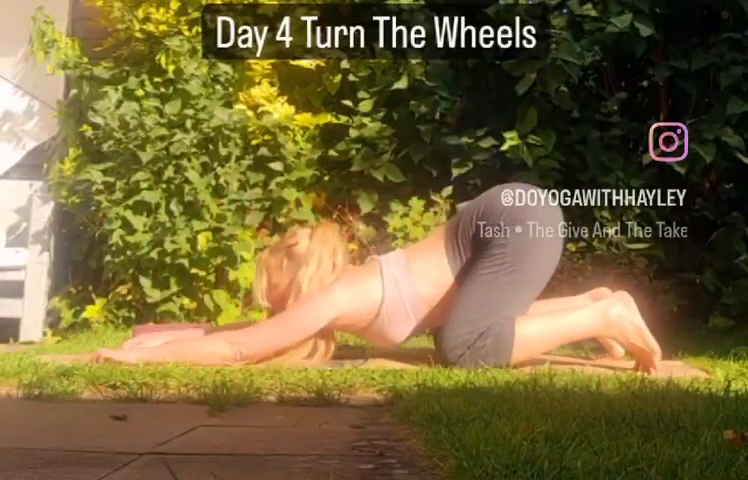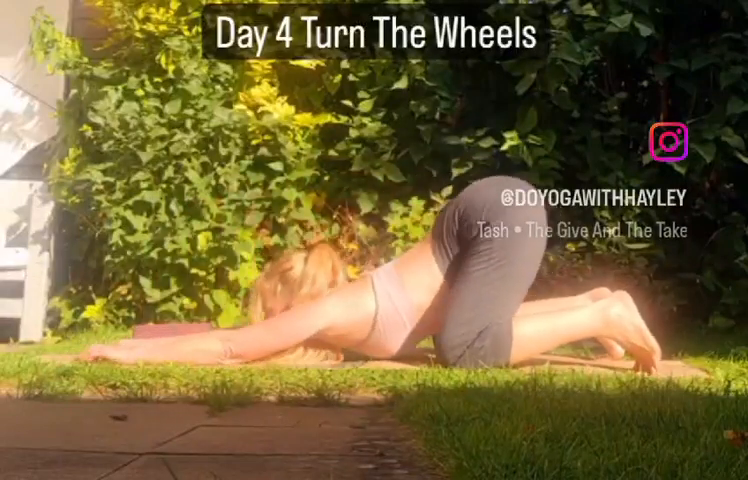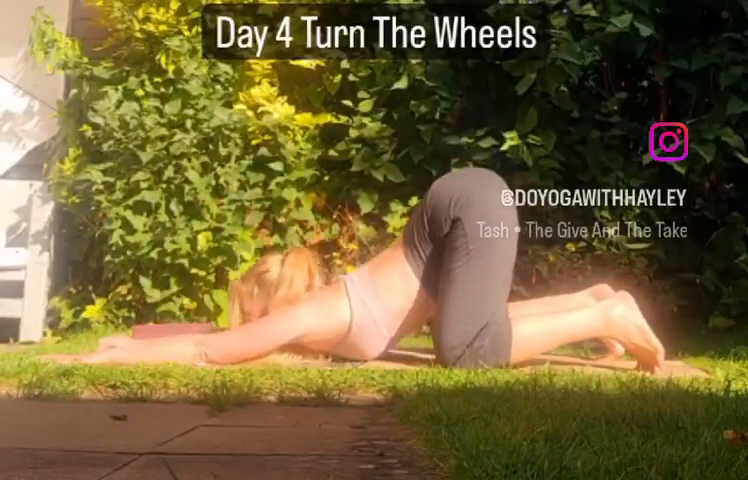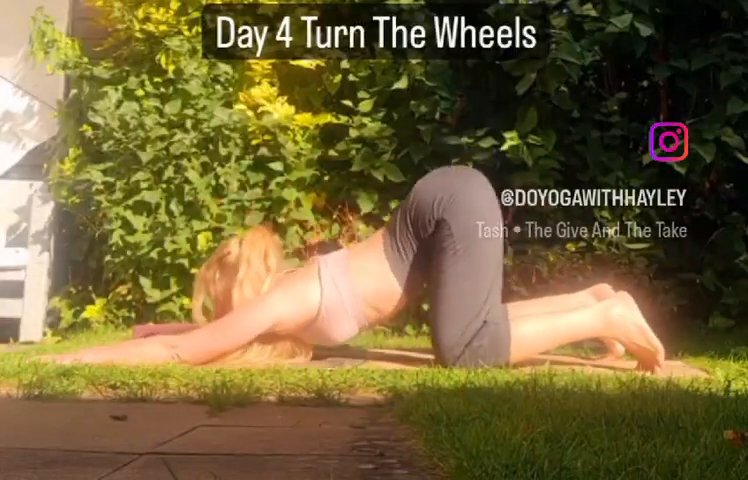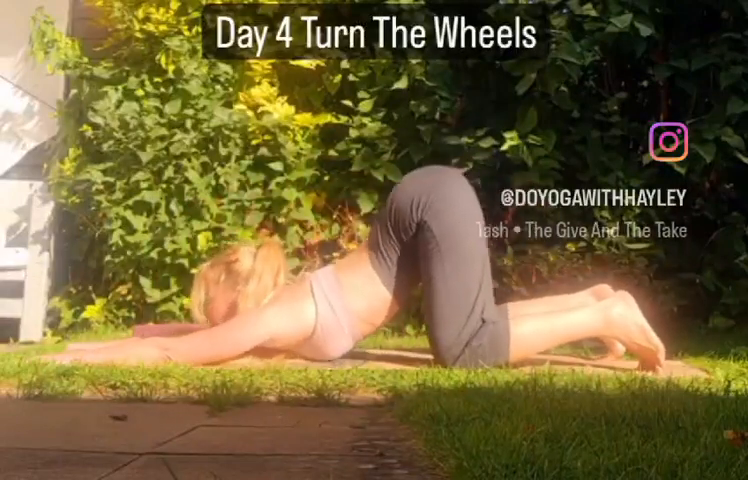
dt=0.5s
person 1, frame 1
left shoulder: (334, 298)
right shoulder: (346, 291)
left elbow: (237, 348)
right elbow: (247, 331)
left wrist: (146, 355)
right wrist: (167, 336)
left hip: (521, 220)
right hip: (508, 219)
left knee: (464, 347)
right knee: (482, 323)
left ankle: (603, 318)
right ankle: (595, 302)
person 1, frame 2
left shoulder: (328, 312)
right shoulder: (340, 307)
left elbow: (229, 347)
right elbow: (238, 333)
left wrist: (136, 354)
right wrist: (152, 338)
left hip: (500, 213)
right hip: (496, 213)
left knee: (463, 349)
right knee: (477, 324)
left ankle: (603, 317)
right ankle: (593, 302)
person 1, frame 3
left shoulder: (308, 317)
right shoulder: (315, 312)
left elbow: (208, 350)
right elbow: (216, 334)
left wrist: (124, 356)
right wrist: (137, 338)
left hip: (470, 204)
right hip: (462, 206)
left knee: (466, 350)
right knee: (476, 327)
left ankle: (605, 316)
right ankle: (594, 299)
person 1, frame 4
left shoulder: (279, 303)
right shoulder: (290, 298)
left elbow: (182, 351)
right elbow: (195, 335)
left wrist: (97, 356)
right wrist: (138, 336)
left hip: (451, 202)
right hip: (449, 203)
left knee: (463, 351)
right knee: (473, 329)
left ankle: (604, 318)
right ankle: (593, 298)
person 1, frame 5
left shoulder: (272, 321)
right shoulder: (277, 308)
left elbow: (172, 353)
right elbow: (202, 332)
left wrist: (91, 354)
right wrist: (127, 336)
left hip: (433, 202)
right hip: (429, 202)
left knee: (465, 351)
right knee: (474, 331)
left ankle: (604, 316)
right ankle: (593, 299)
